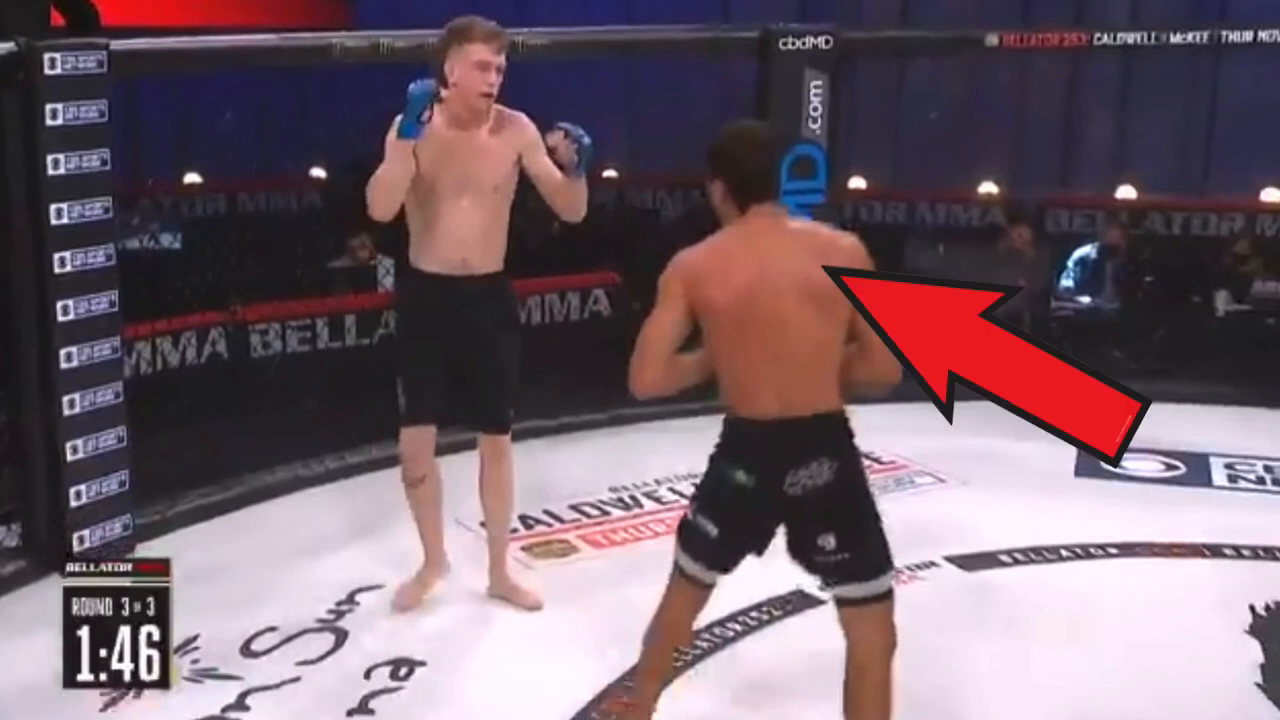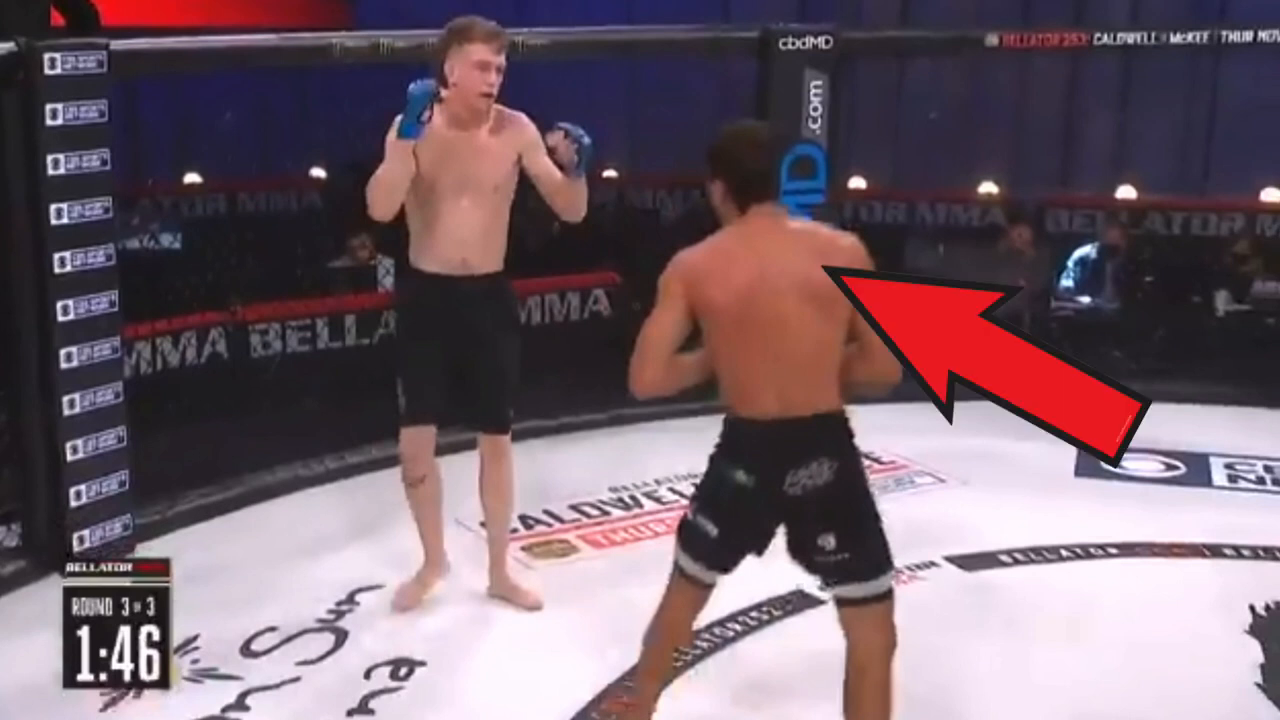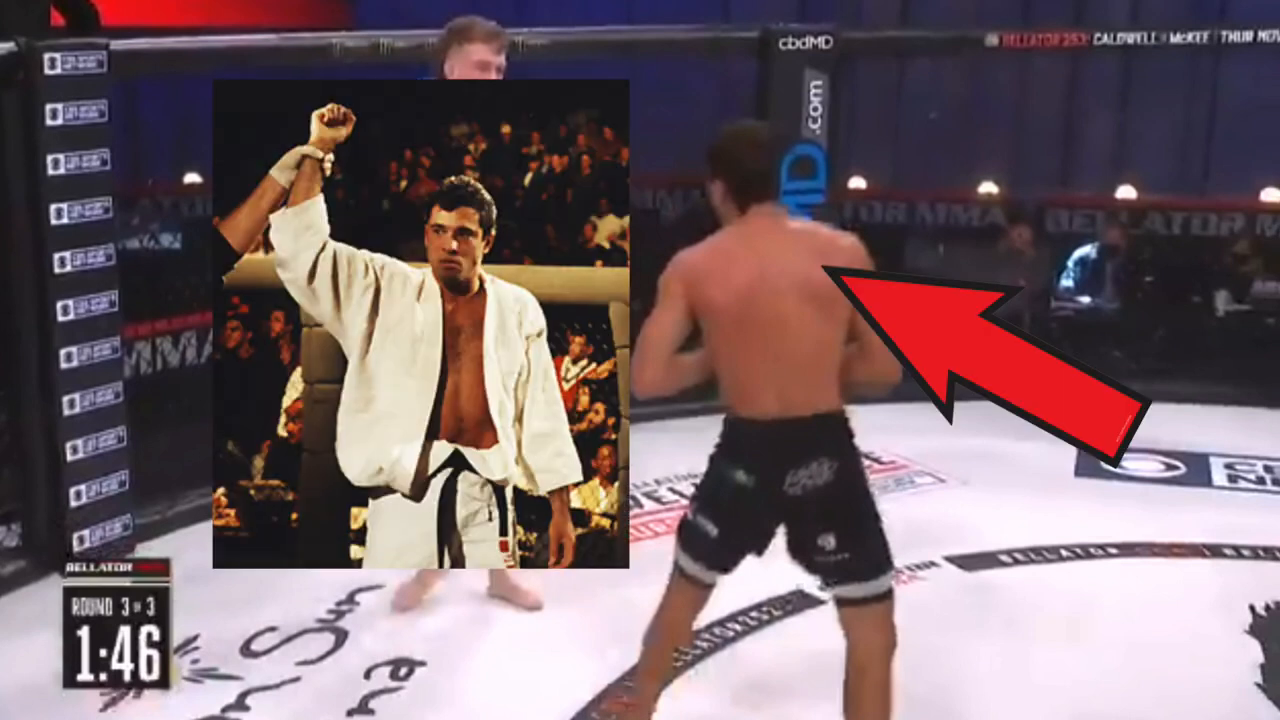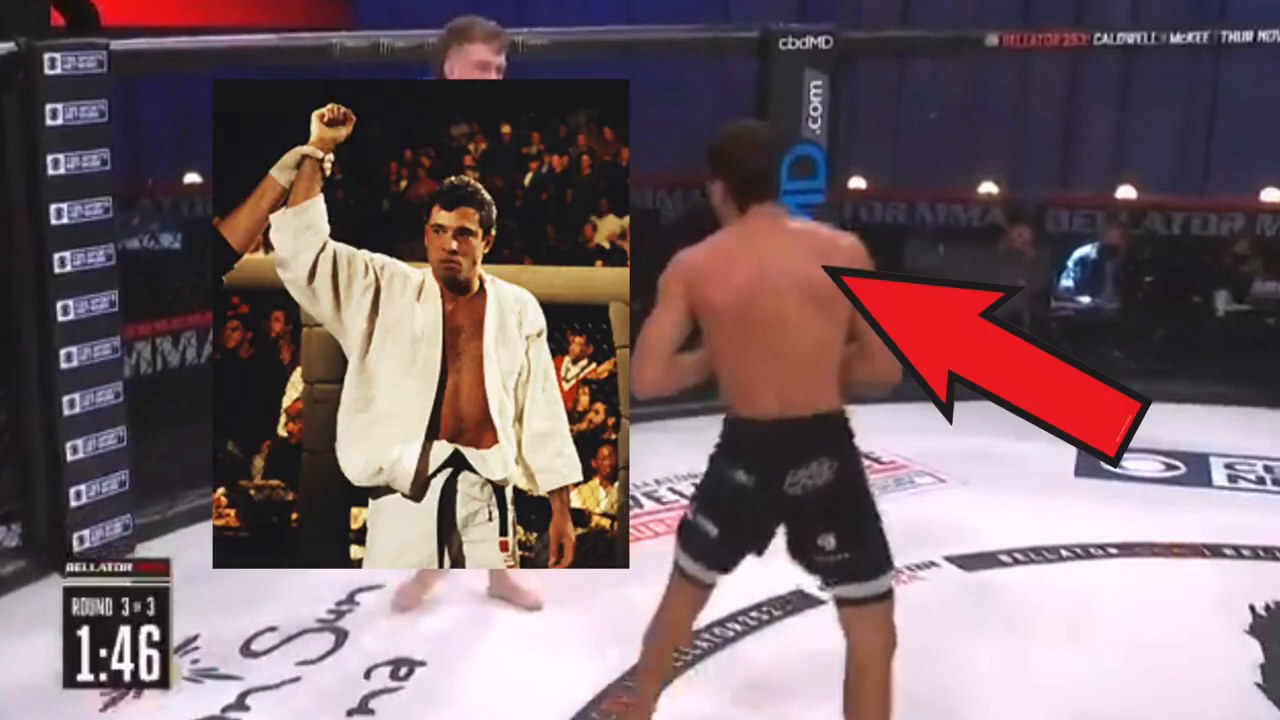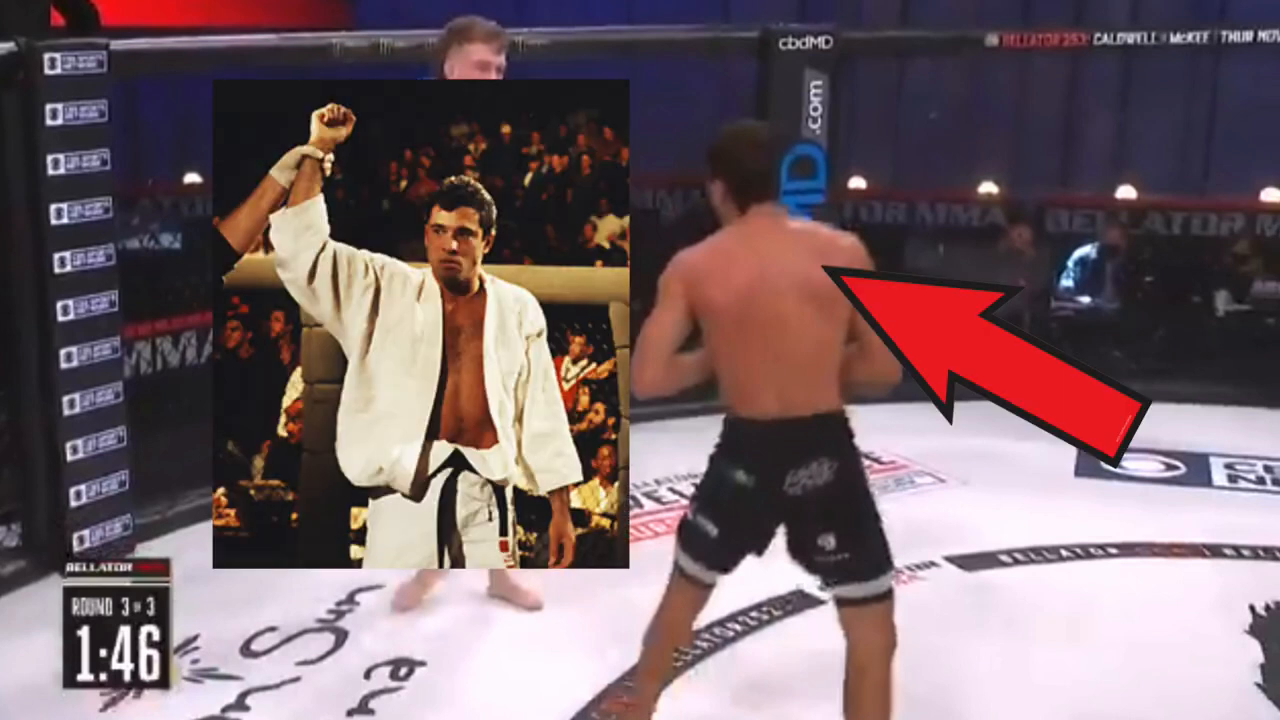
dt=1s
person 1, frame 1
left shoulder: (692, 267)
right shoulder: (844, 251)
left elbow: (646, 379)
right elbow: (885, 368)
left hip: (745, 452)
right hip: (825, 452)
left knee: (683, 590)
right knee: (872, 632)
person 1, frame 2
left shoulder: (692, 266)
right shoulder: (843, 251)
left elbow: (646, 379)
right elbow: (885, 369)
left hip: (745, 453)
right hip: (824, 453)
left knee: (683, 591)
right knee: (872, 631)
person 1, frame 3
left shoulder: (692, 266)
right shoulder: (844, 251)
left elbow: (646, 379)
right elbow: (886, 368)
left hip: (746, 453)
right hip: (825, 453)
left knee: (684, 591)
right knee: (872, 631)
person 1, frame 4
left shoulder: (692, 266)
right shoulder: (843, 250)
left elbow: (646, 379)
right elbow: (886, 368)
left hip: (745, 453)
right hip: (825, 452)
left knee: (683, 591)
right knee: (872, 631)
person 1, frame 5
left shoulder: (691, 267)
right shoulder: (844, 251)
left elbow: (647, 379)
right elbow: (885, 368)
left hip: (745, 452)
right hip: (825, 452)
left knee: (684, 591)
right knee: (872, 632)
person 2, frame 1
left shoulder: (516, 130)
right shoulder: (411, 128)
left elbow: (572, 212)
right elbow: (380, 210)
left wrist: (575, 168)
right wrist: (409, 131)
left hip: (488, 296)
right hip: (425, 295)
left knee: (496, 440)
right knee: (415, 442)
left ankle: (499, 570)
right ankle: (433, 560)
person 2, frame 2
left shoulder: (516, 130)
right shoulder: (411, 127)
left elbow: (572, 212)
right elbow: (380, 210)
left wrist: (574, 168)
right wrist: (410, 131)
left hip: (489, 297)
right hip: (425, 295)
left knee: (496, 440)
right knee: (414, 443)
left ankle: (499, 569)
right ankle: (433, 560)
person 2, frame 3
left shoulder: (517, 308)
right shoulder: (385, 290)
left elbow: (541, 409)
right elbow: (303, 251)
left wrist: (560, 508)
right wrist: (316, 152)
left hip: (481, 484)
right hip: (405, 484)
left knee: (496, 594)
right knee: (396, 602)
person 2, frame 4
left shoulder: (517, 309)
right shoulder: (385, 291)
left elbow: (540, 411)
right elbow: (301, 250)
left wrist: (561, 510)
right wrist: (318, 150)
left hip: (482, 492)
right hip: (405, 491)
right knee: (397, 618)
person 2, frame 5
left shoulder: (517, 310)
right shoulder: (385, 290)
left elbow: (540, 410)
right elbow: (301, 250)
left wrist: (561, 510)
right wrist: (318, 151)
left hip: (482, 492)
right hip: (406, 493)
